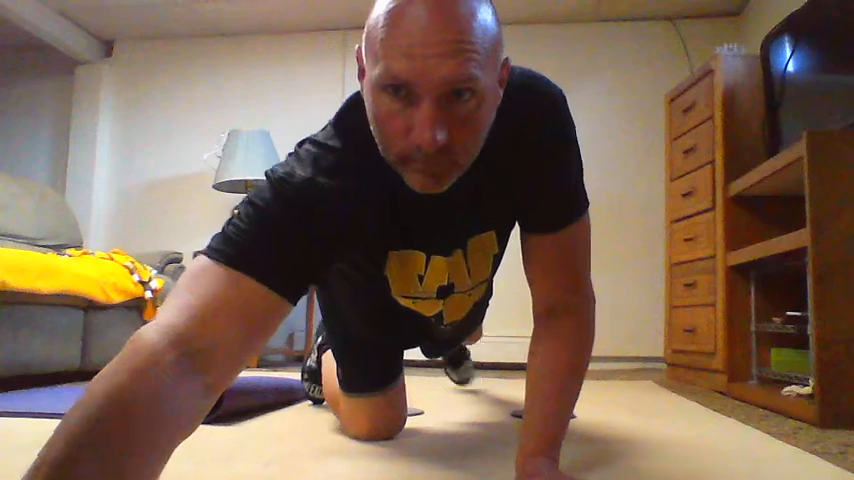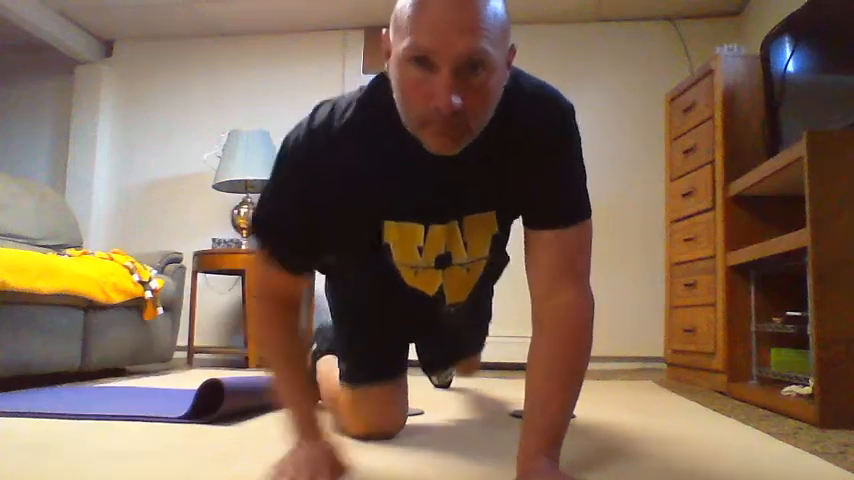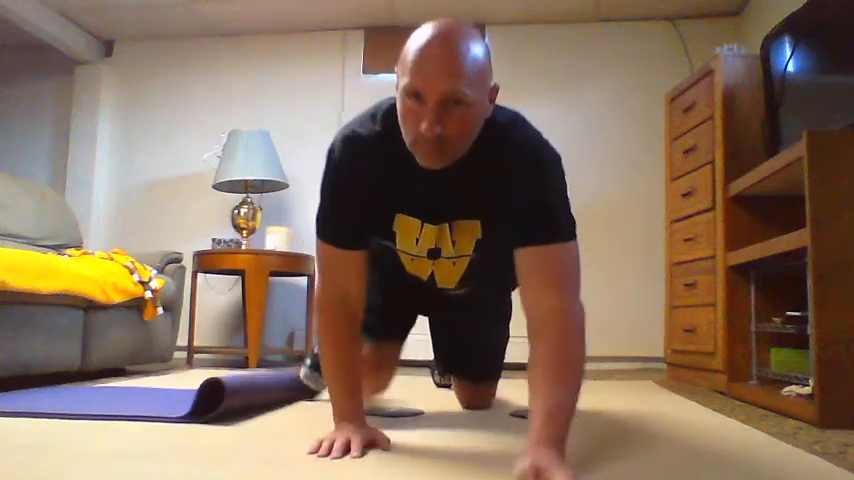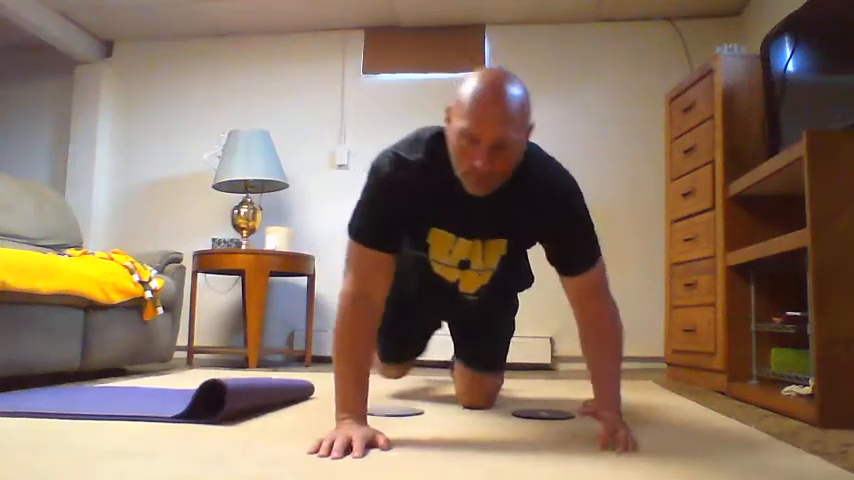
dt=0.4s
person 1, frame 1
left shoulder: (537, 117)
right shoulder: (316, 181)
left elbow: (563, 303)
right elbow: (180, 355)
left hip: (461, 296)
right hip: (366, 298)
left knee: (456, 335)
left ankle: (446, 343)
right ankle: (328, 358)
person 1, frame 2
left shoulder: (544, 123)
right shoulder: (324, 144)
left elbow: (563, 297)
right elbow: (275, 290)
right wrist: (308, 435)
left hip: (466, 287)
right hip: (369, 286)
left knee: (459, 361)
left ankle: (439, 355)
right ankle: (328, 356)
person 1, frame 3
left shoulder: (528, 157)
right shoulder: (355, 150)
left elbow: (555, 306)
right elbow: (339, 293)
right wrist: (347, 418)
left hip: (480, 283)
right hip: (392, 268)
left knee: (476, 400)
right knee: (370, 377)
left ankle: (449, 359)
right ankle: (327, 358)
person 1, frame 4
left shoulder: (552, 189)
right shoulder: (398, 170)
left elbow: (593, 302)
right elbow: (361, 294)
left wrist: (609, 406)
right wrist: (350, 417)
left hip: (491, 290)
right hip: (415, 277)
left knee: (477, 397)
right knee: (391, 368)
left ankle: (468, 359)
